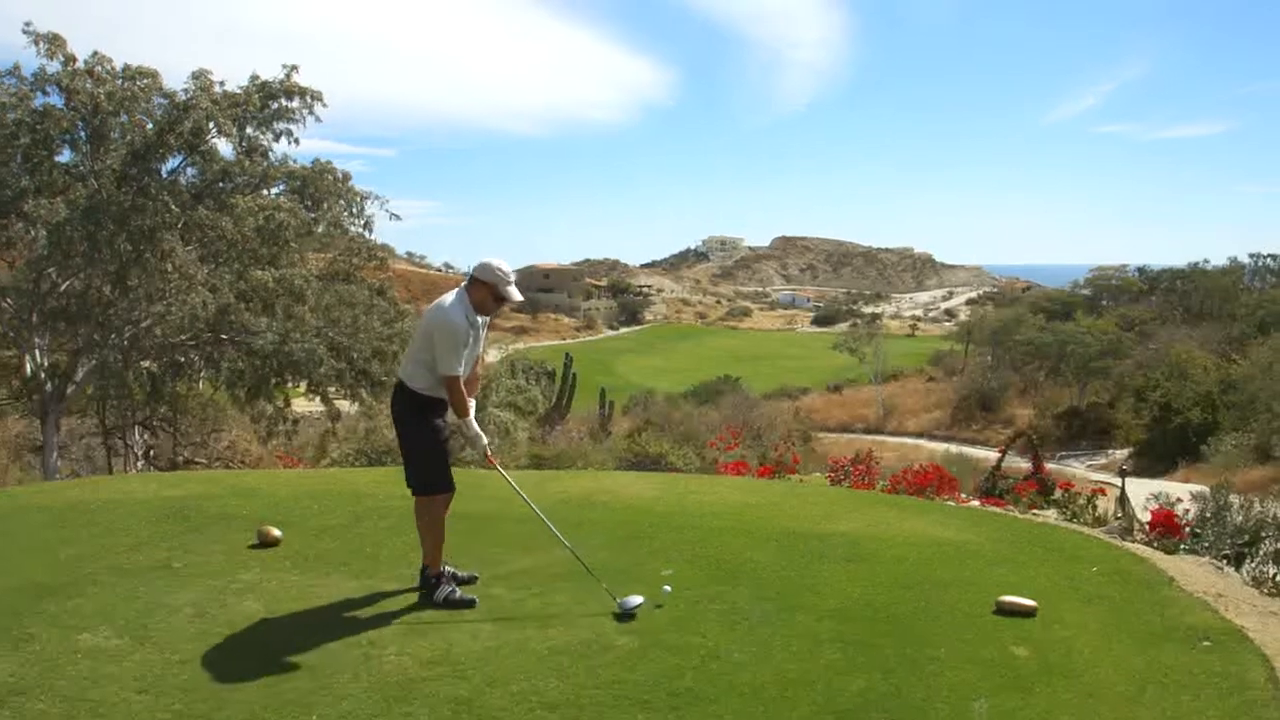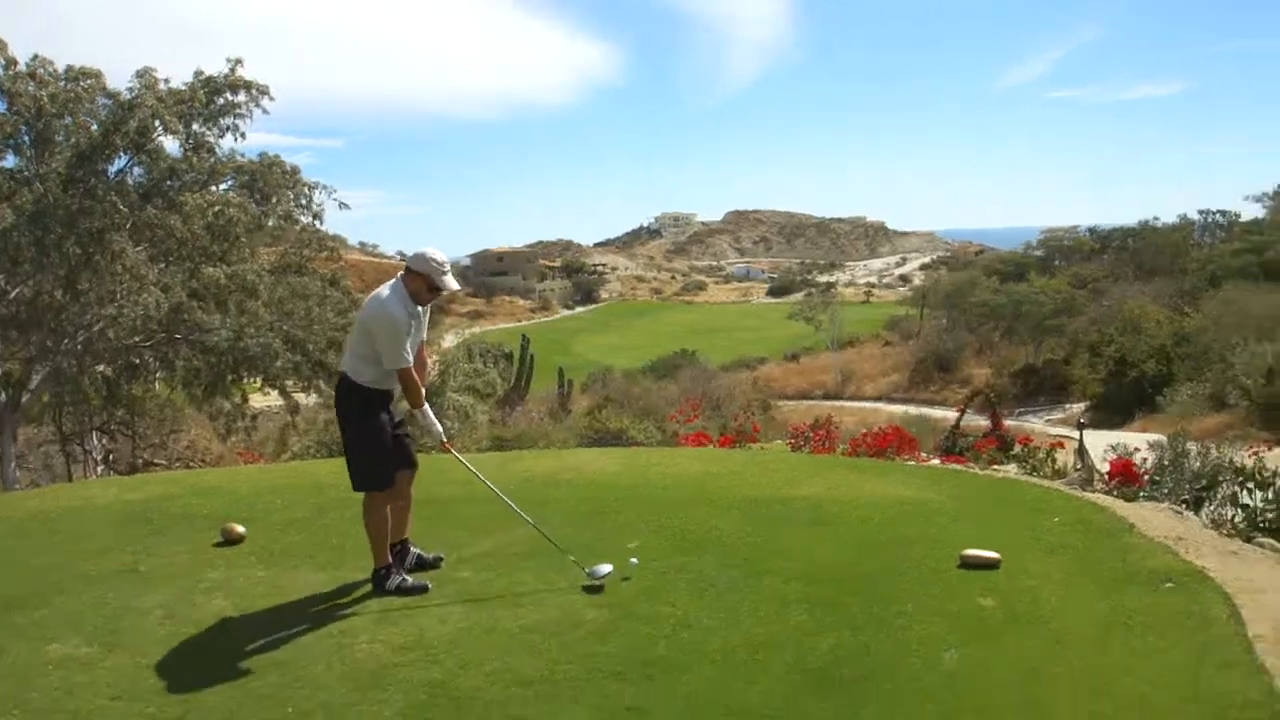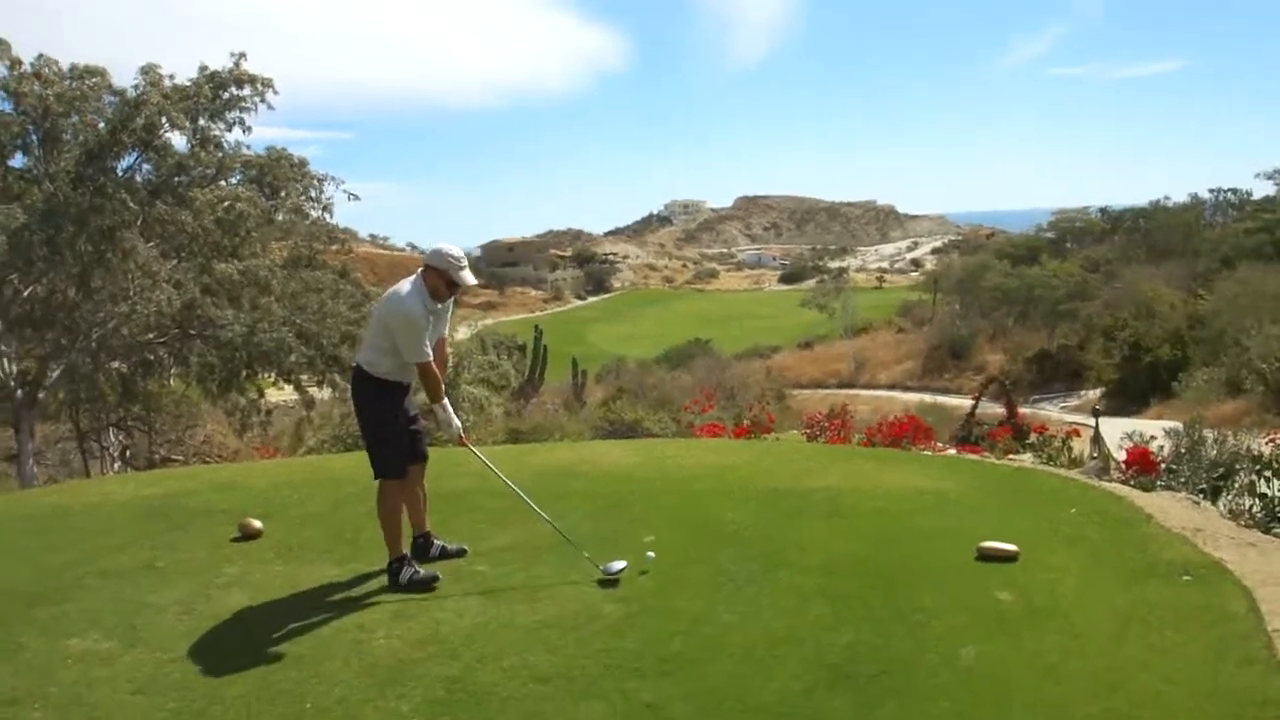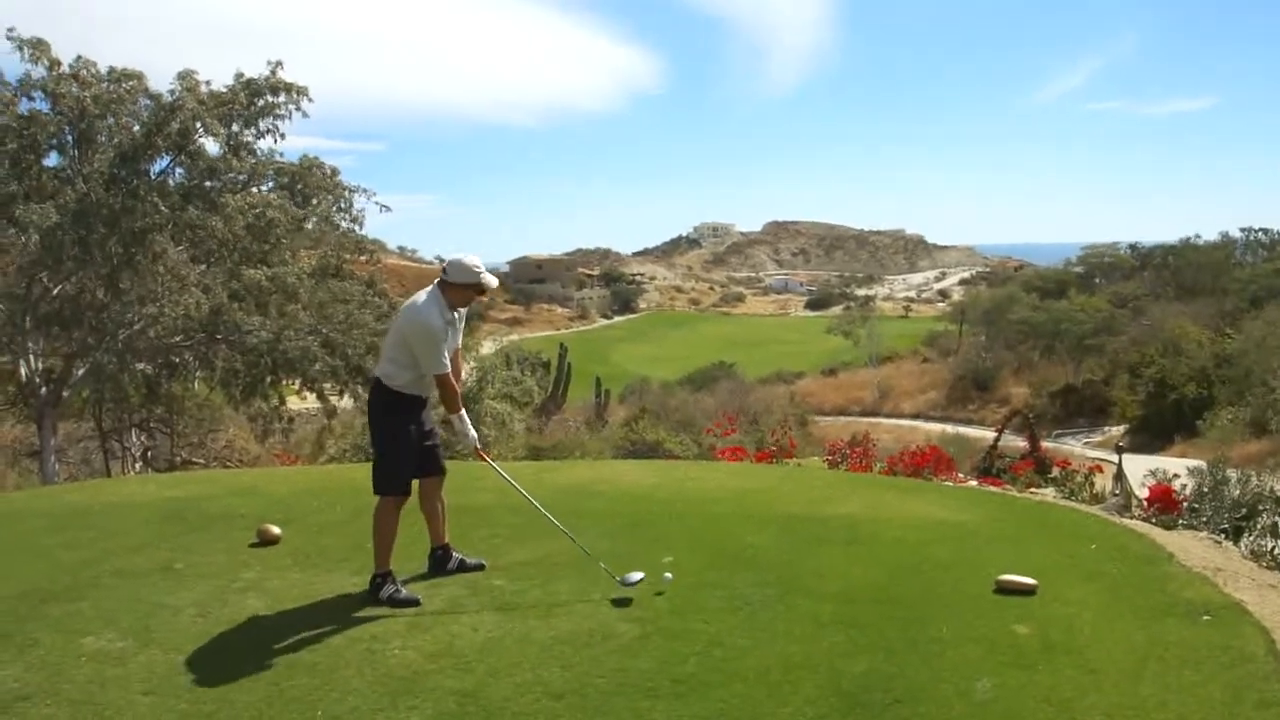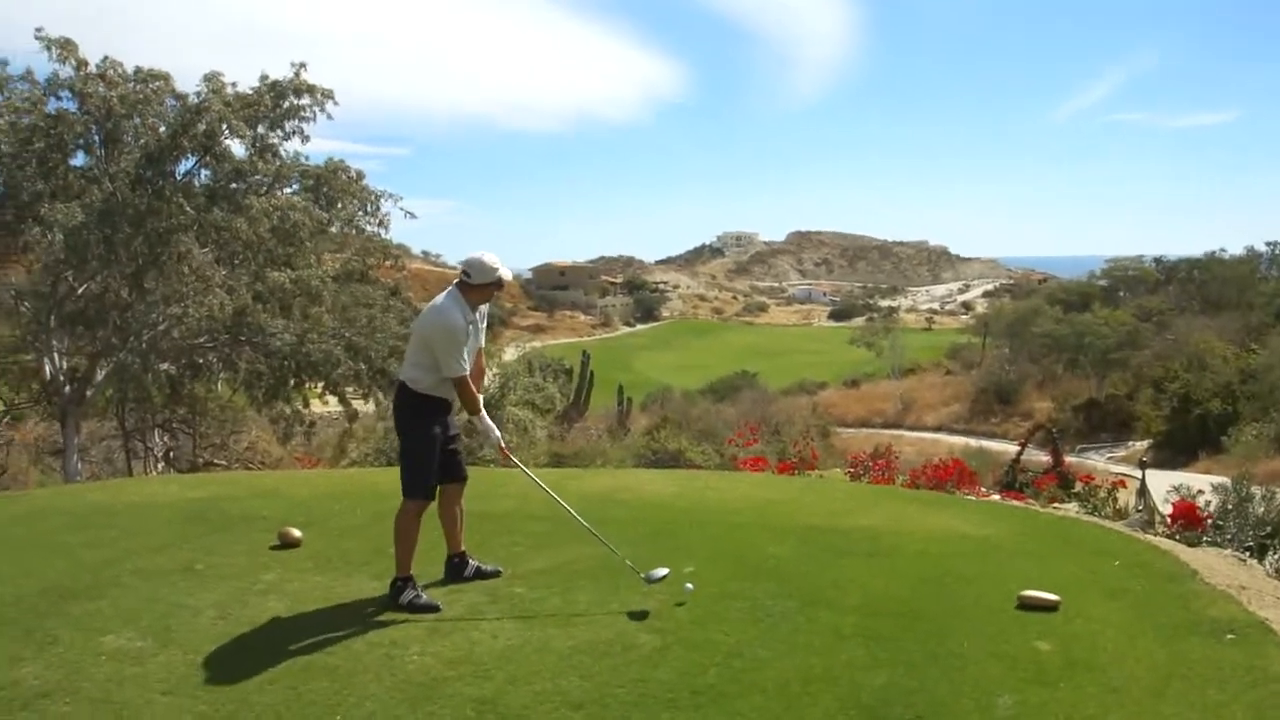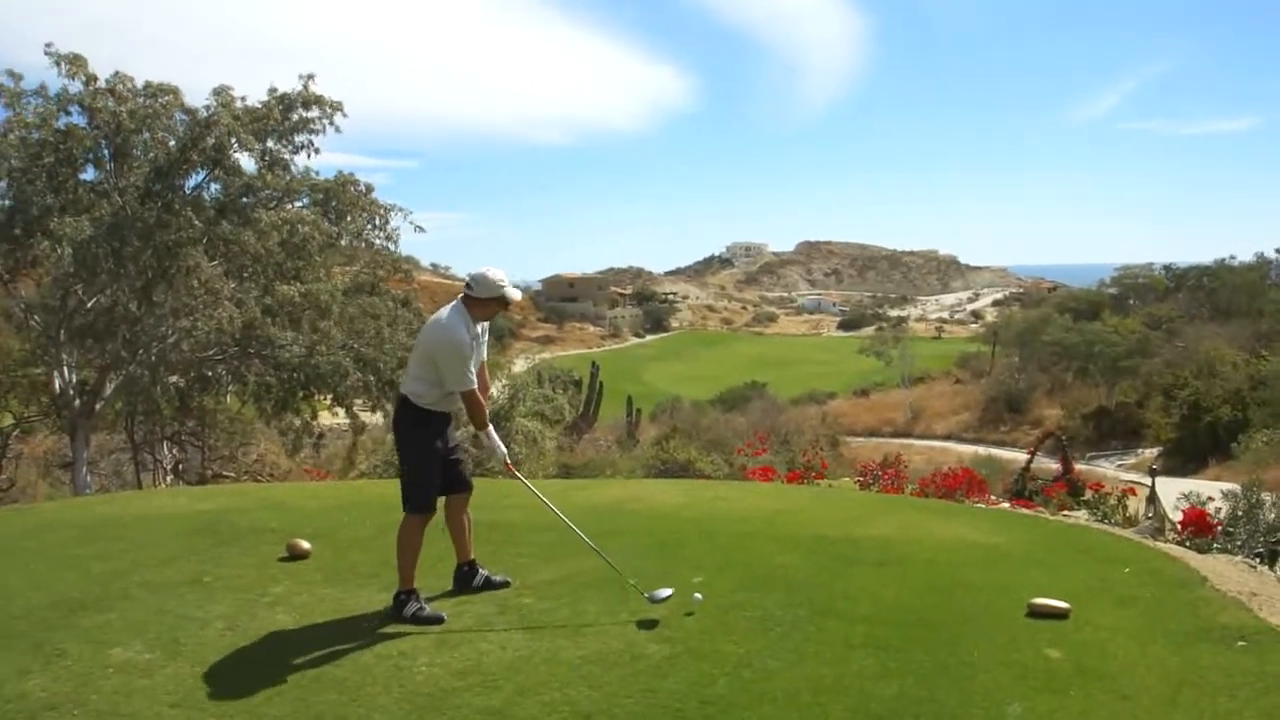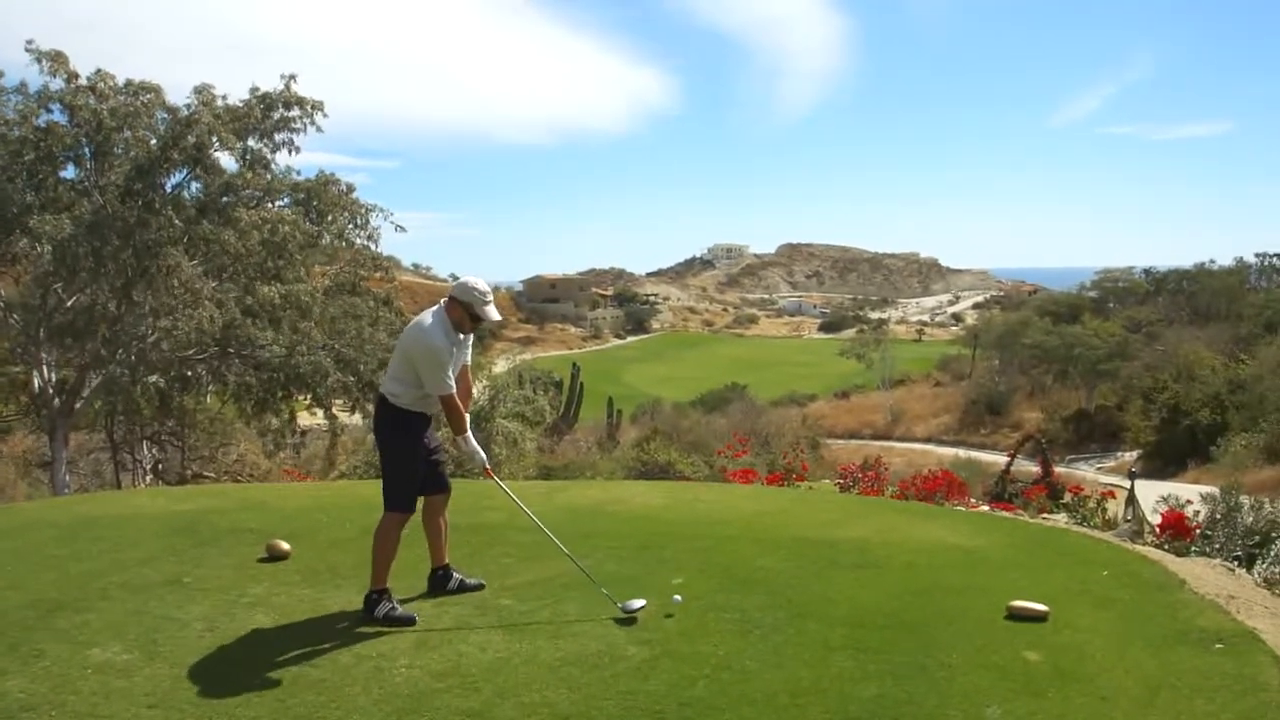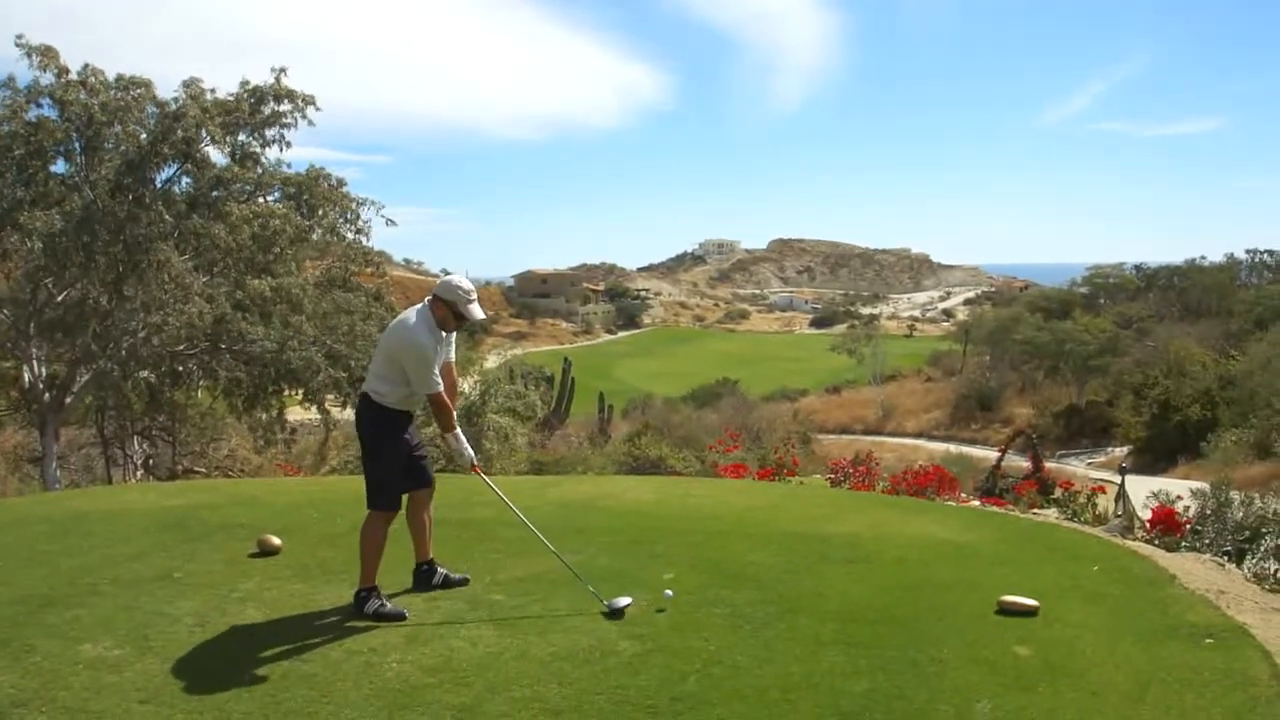
dt=0.4s
person 1, frame 1
left shoulder: (478, 312)
right shoulder: (451, 318)
left elbow: (473, 364)
right elbow: (452, 383)
left wrist: (470, 408)
right wrist: (471, 429)
left hip: (432, 402)
right hip: (416, 403)
left knee: (428, 490)
right knee: (439, 491)
left ankle: (434, 567)
right ankle: (433, 579)
person 1, frame 2
left shoulder: (418, 301)
right shoulder: (389, 312)
left elbow: (419, 352)
right elbow: (405, 374)
left wrist: (420, 402)
right wrist: (427, 419)
left hip: (381, 395)
right hip: (361, 398)
left knee: (405, 471)
right knee: (380, 487)
left ankle: (400, 549)
right ankle: (384, 570)
person 1, frame 3
left shoulder: (440, 296)
right shoulder: (406, 307)
left elbow: (440, 349)
right elbow: (426, 368)
left wrist: (440, 398)
right wrist: (446, 413)
left hip: (399, 386)
right hip: (375, 387)
left knee: (415, 466)
right knee: (394, 476)
left ankle: (423, 541)
right ankle: (398, 563)
person 1, frame 4
left shoulder: (454, 307)
right shoulder: (425, 318)
left elbow: (454, 360)
right elbow: (444, 380)
left wrist: (456, 412)
right wrist: (463, 424)
left hip: (416, 400)
right hip: (392, 402)
left knee: (433, 477)
right knee: (395, 492)
left ankle: (441, 554)
right ankle: (381, 578)
person 1, frame 5
left shoulder: (476, 308)
right shoulder: (447, 319)
left elbow: (477, 360)
right elbow: (461, 381)
left wrist: (478, 405)
right wrist: (484, 422)
left hip: (441, 404)
right hip: (419, 406)
left knee: (454, 484)
right knee: (418, 497)
left ankle: (457, 561)
right ankle: (402, 583)
person 1, frame 6
left shoulder: (476, 322)
right shoulder: (451, 334)
left elbow: (481, 375)
right elbow: (469, 396)
left wrist: (485, 426)
right wrist: (491, 438)
left hip: (440, 417)
right hip: (418, 419)
left knee: (459, 493)
right knee: (420, 510)
left ankle: (467, 571)
right ankle: (405, 596)
person 1, frame 7
left shoulder: (461, 326)
right shoulder: (431, 338)
left elbow: (464, 378)
right elbow: (448, 399)
left wrist: (465, 427)
right wrist: (469, 444)
left hip: (420, 418)
right hip: (398, 419)
left knee: (438, 494)
right knee: (399, 509)
left ankle: (441, 574)
right ankle: (377, 595)
person 1, frame 8
left shoulder: (441, 324)
right shoulder: (416, 338)
left elbow: (449, 376)
right elbow: (437, 399)
left wrist: (453, 429)
right wrist: (459, 442)
left hip: (400, 416)
right hip: (380, 417)
left knee: (422, 489)
right knee: (384, 508)
left ankle: (425, 570)
right ankle: (366, 593)
